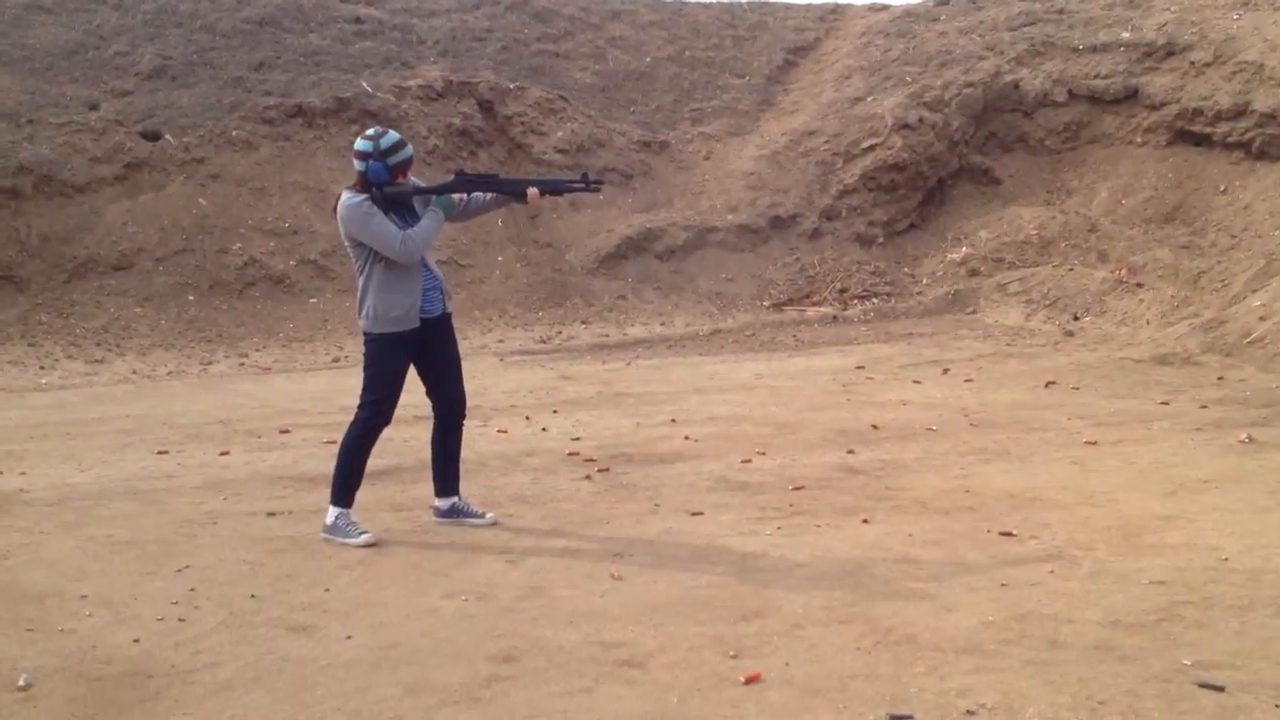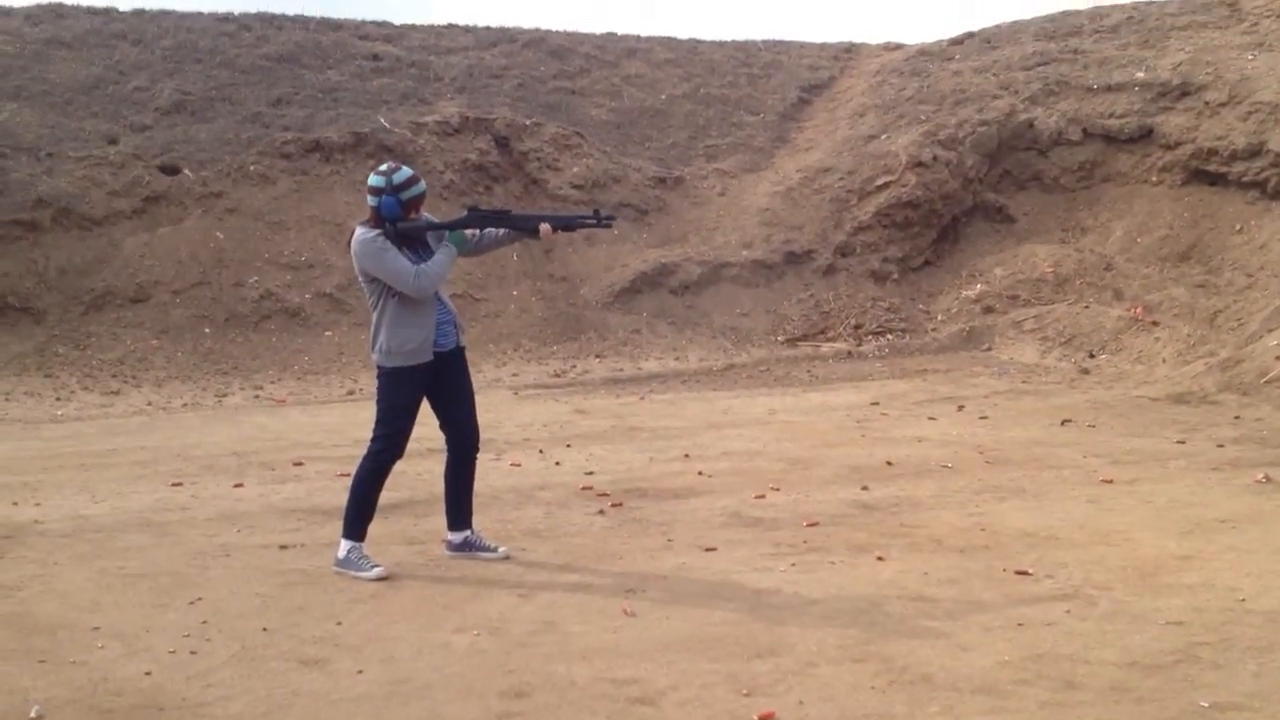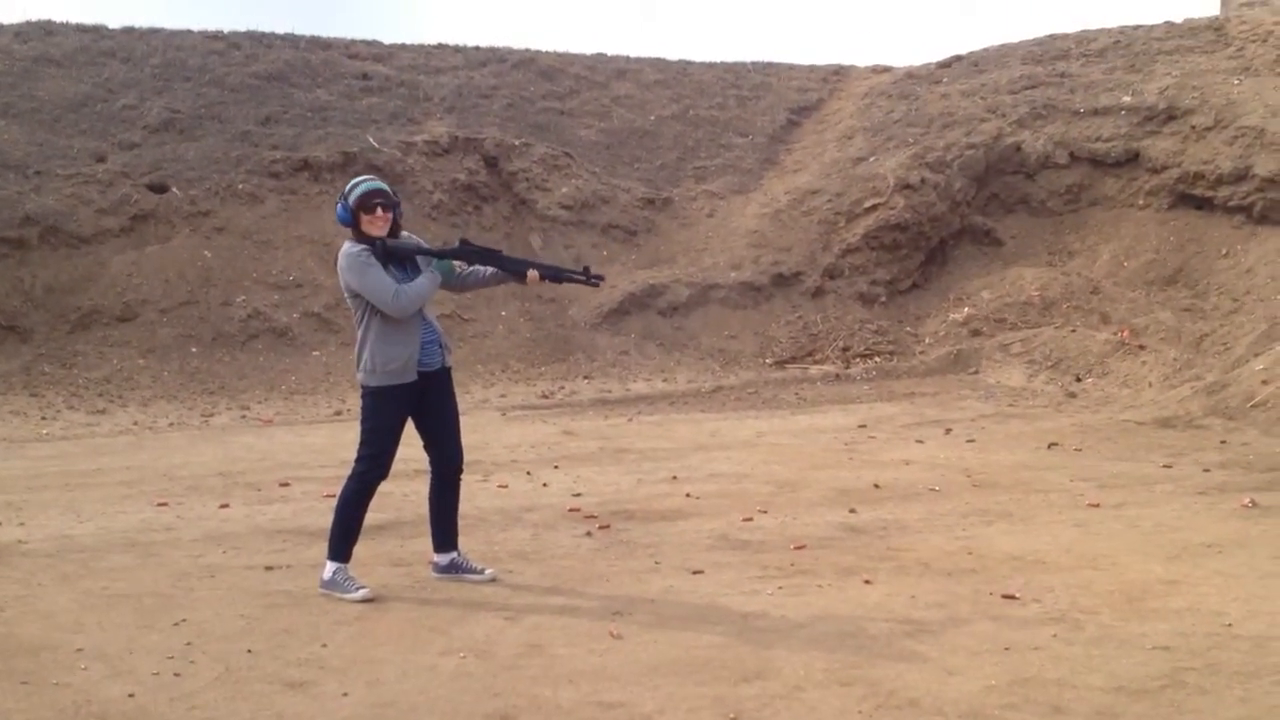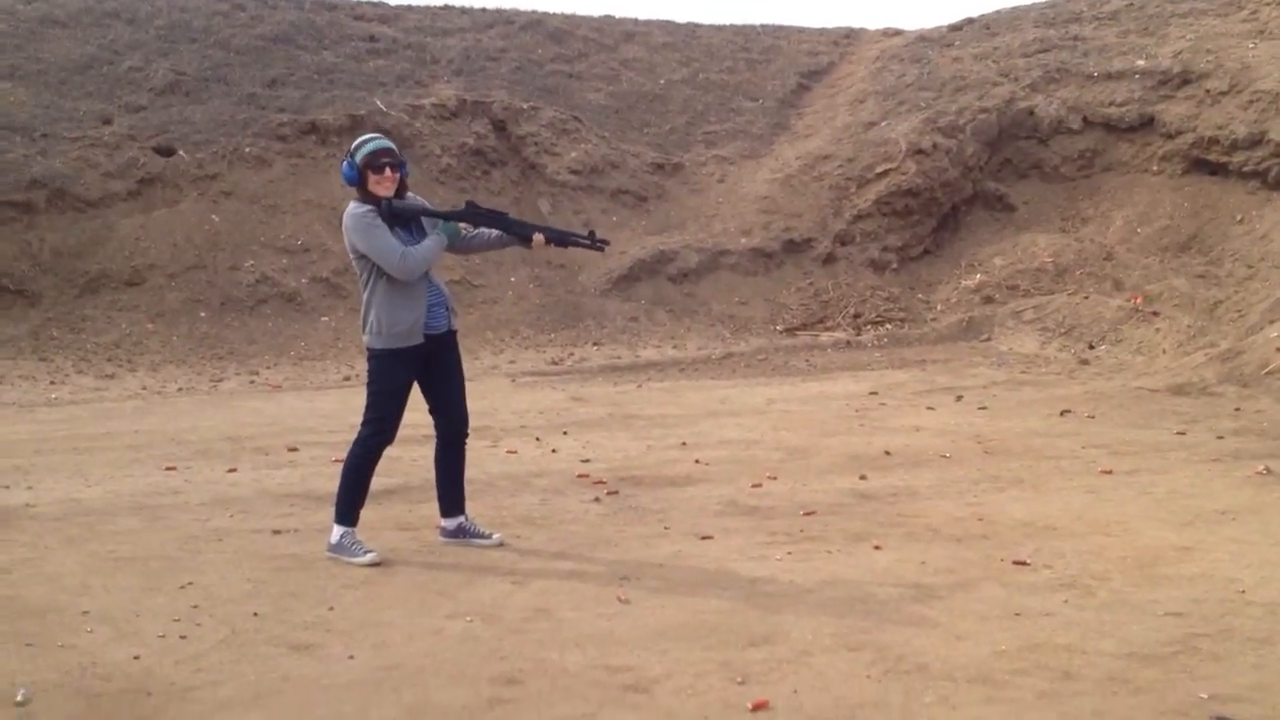
dt=0.5s
person 1, frame 1
left shoulder: (406, 190)
right shoulder: (354, 207)
left elbow: (460, 207)
right elbow: (405, 248)
left wrist: (512, 194)
right wrist: (435, 211)
left hip: (432, 314)
right hip: (390, 324)
left knee: (452, 406)
right knee: (373, 415)
left ankle: (447, 500)
right ankle: (337, 514)
person 1, frame 2
right shoulder: (368, 242)
left elbow: (472, 242)
right elbow: (418, 283)
left wrist: (524, 230)
right wrist: (448, 247)
left hip: (446, 348)
right hip: (403, 358)
left knee: (465, 440)
right knee: (386, 448)
left ankle: (460, 534)
right ankle: (349, 547)
person 1, frame 3
left shoulder: (408, 244)
right shoulder: (354, 256)
left elbow: (457, 278)
right elbow: (397, 302)
left wrist: (511, 274)
right wrist: (433, 273)
left hip: (432, 370)
right hip: (387, 378)
left knee: (449, 462)
right knee: (370, 470)
left ankle: (446, 556)
right ankle: (335, 569)
person 1, frame 4
left shoulder: (412, 206)
right shoulder: (359, 217)
left elbow: (462, 240)
right elbow: (404, 265)
left wrist: (517, 236)
right wrist: (440, 235)
left hip: (438, 333)
right hip: (394, 341)
left knee: (454, 425)
right knee: (377, 433)
left ankle: (454, 521)
right ankle: (342, 534)
